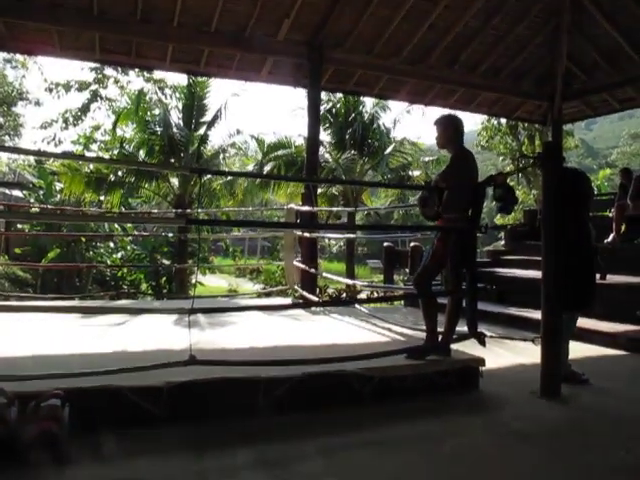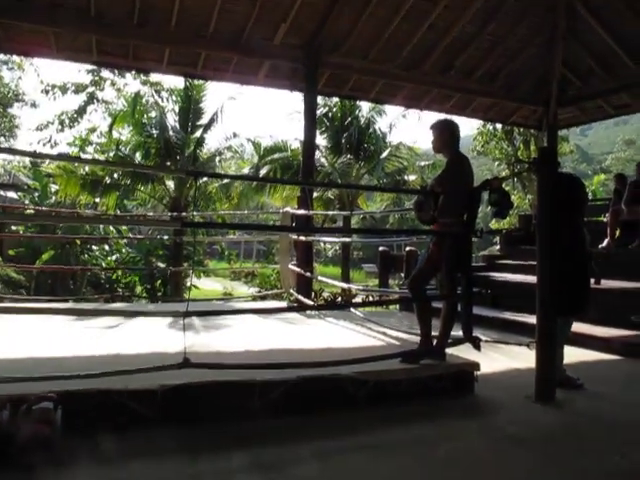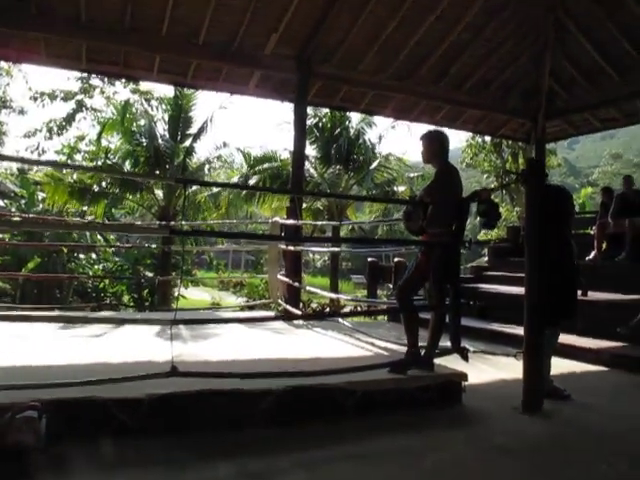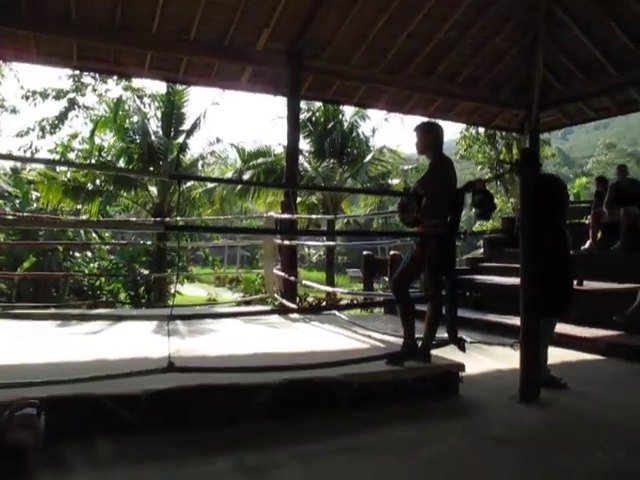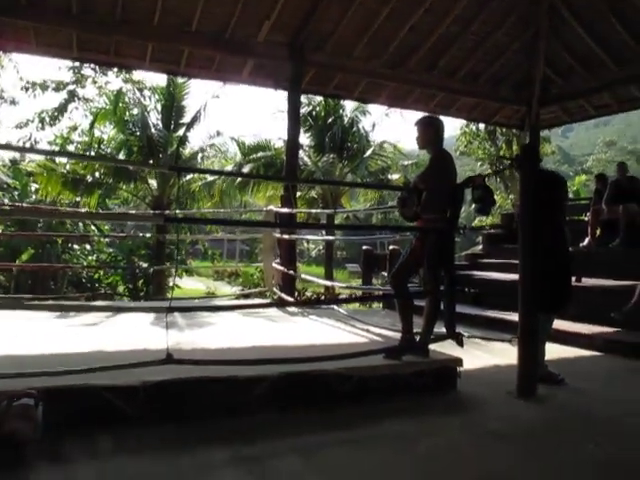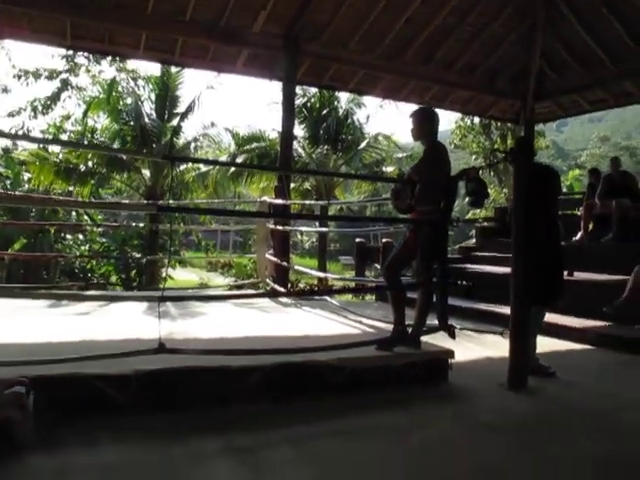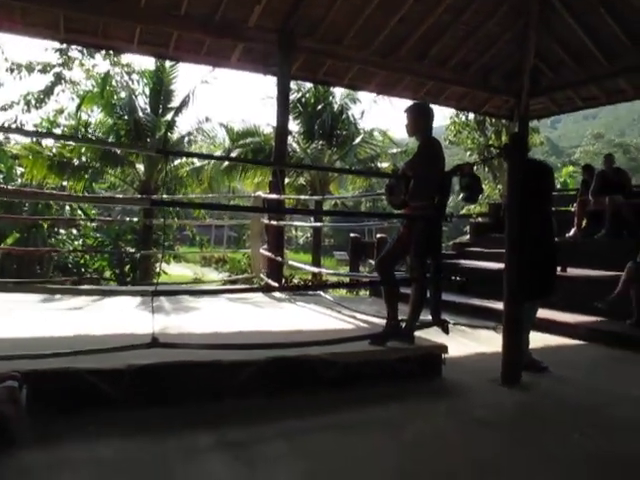
dt=0.1s
person 1, frame 1
left shoulder: (460, 158)
right shoulder: (466, 158)
left elbow: (441, 181)
left wrist: (435, 183)
left hip: (452, 229)
right hip: (459, 228)
left knee: (422, 280)
right knee: (454, 286)
left ankle: (432, 340)
right ankle: (444, 343)
person 1, frame 2
left shoulder: (455, 162)
right shoulder: (462, 163)
left elbow: (437, 186)
left wrist: (431, 189)
left hip: (448, 233)
right hip: (455, 233)
left knee: (416, 282)
right knee: (449, 290)
left ankle: (426, 343)
right ankle: (439, 347)
person 1, frame 3
left shoulder: (444, 173)
right shoulder: (450, 173)
left elbow: (426, 196)
left wrist: (420, 199)
left hip: (437, 244)
right hip: (444, 243)
left knee: (404, 292)
right knee: (437, 301)
left ankle: (413, 353)
right ankle: (427, 357)
person 1, frame 4
left shoulder: (438, 164)
right shoulder: (445, 164)
left elbow: (420, 188)
left wrist: (415, 191)
left hip: (432, 234)
right hip: (440, 234)
left knee: (399, 283)
right knee: (433, 292)
left ankle: (410, 344)
right ankle: (424, 348)
person 1, frame 5
left shoulder: (439, 159)
right shoulder: (445, 159)
left elbow: (420, 183)
left wrist: (414, 185)
left hip: (431, 230)
right hip: (439, 230)
left knee: (398, 277)
right knee: (432, 287)
left ankle: (408, 338)
right ankle: (422, 342)
person 1, frame 6
left shoulder: (433, 151)
right shoulder: (439, 151)
left elbow: (414, 175)
left wrist: (408, 178)
left hip: (426, 222)
right hip: (433, 222)
left knee: (392, 269)
right knee: (425, 278)
left ankle: (400, 330)
right ankle: (414, 334)
person 1, frame 7
left shoulder: (427, 146)
right shoulder: (433, 147)
left elbow: (408, 170)
left wrist: (402, 174)
left hip: (420, 217)
right hip: (427, 217)
left knee: (384, 263)
right knee: (418, 274)
left ankle: (393, 324)
right ankle: (408, 329)
person 2, frame 1
left shoulder: (559, 179)
right shoulder: (574, 178)
left hip: (567, 251)
right hip: (574, 251)
left knee: (566, 307)
right knee: (569, 307)
left ankle: (561, 363)
right ankle: (562, 365)
person 2, frame 2
left shoulder: (552, 186)
right shoulder: (569, 183)
left hip: (561, 255)
right hip: (569, 255)
left knee: (561, 311)
right knee: (564, 312)
left ankle: (555, 368)
right ankle: (556, 370)
person 2, frame 3
left shoulder: (540, 197)
right shoulder: (556, 195)
left hip: (550, 266)
right hip: (556, 266)
left knee: (548, 322)
right knee: (551, 322)
left ankle: (543, 379)
right ankle: (544, 381)
person 2, frame 4
left shoulder: (533, 186)
right shoulder: (551, 184)
left hip: (541, 256)
right hip: (551, 257)
left knee: (544, 312)
right knee: (548, 312)
left ankle: (538, 367)
right ankle: (540, 369)
person 2, frame 5
left shoulder: (532, 182)
right shoulder: (551, 180)
left hip: (541, 252)
right hip: (550, 253)
left knee: (542, 308)
right knee: (546, 308)
left ankle: (537, 362)
right ankle: (537, 365)
person 2, frame 6
left shoulder: (525, 176)
right shoulder: (545, 174)
left hip: (532, 245)
right hip: (541, 247)
left knee: (533, 300)
right knee: (537, 301)
left ankle: (527, 355)
right ankle: (529, 358)
person 2, frame 7
left shoulder: (519, 171)
right shoulder: (538, 170)
left hip: (526, 241)
right hip: (535, 242)
left knee: (526, 296)
right knee: (530, 297)
left ankle: (521, 350)
right ankle: (521, 353)
